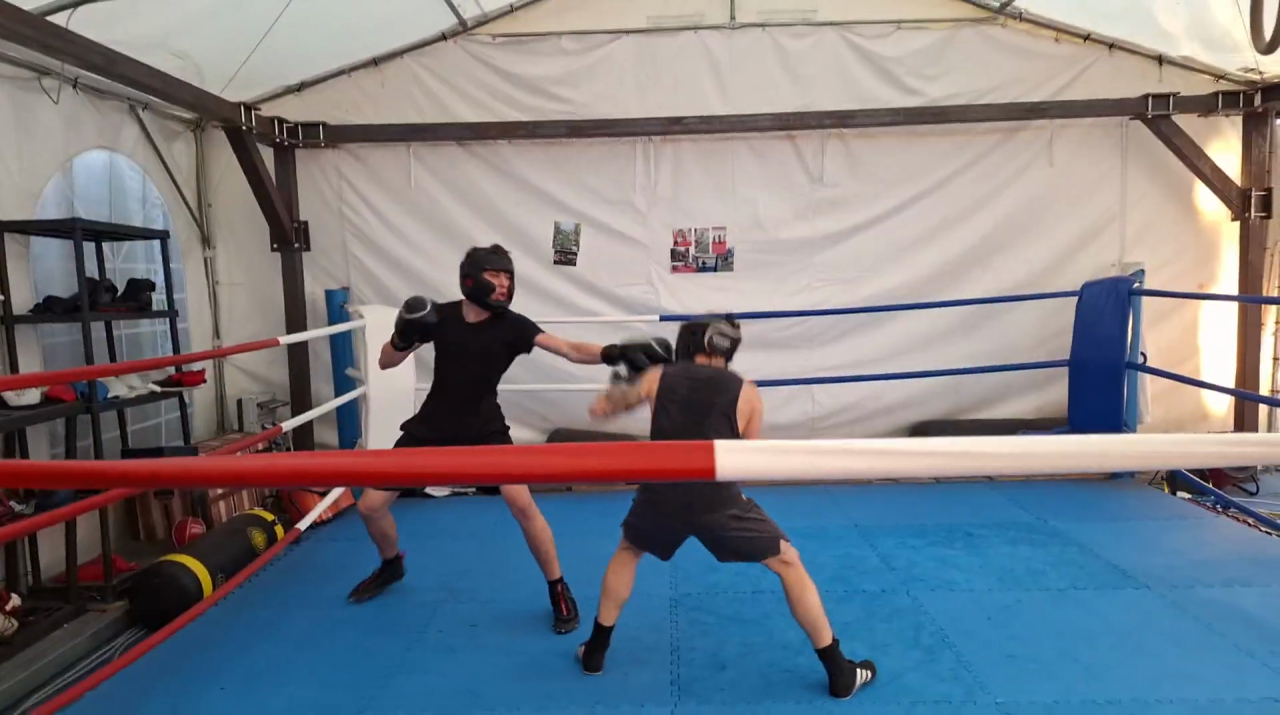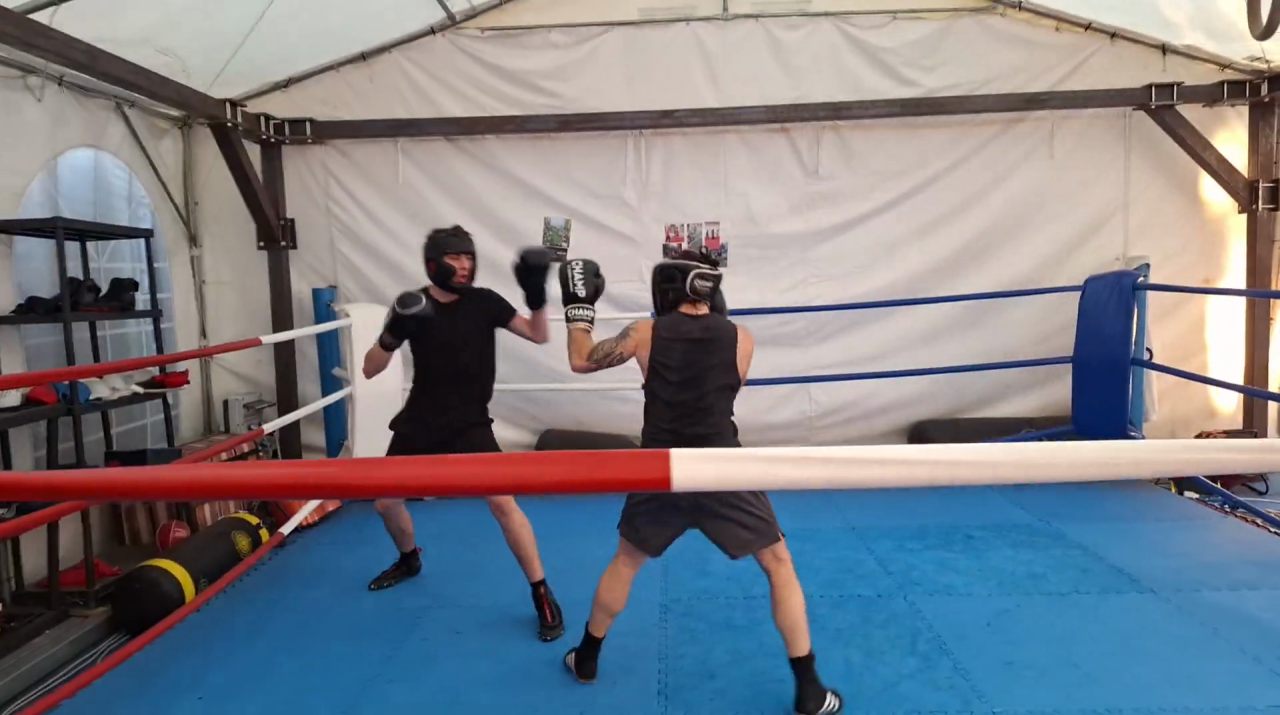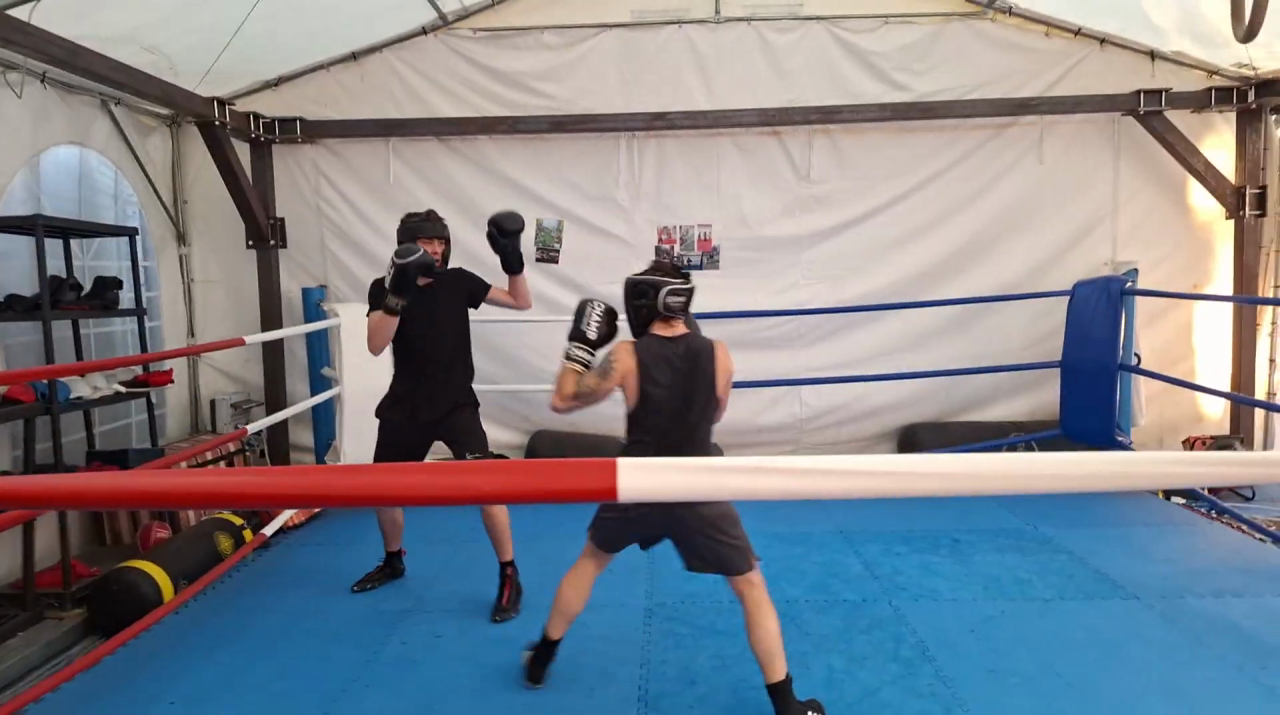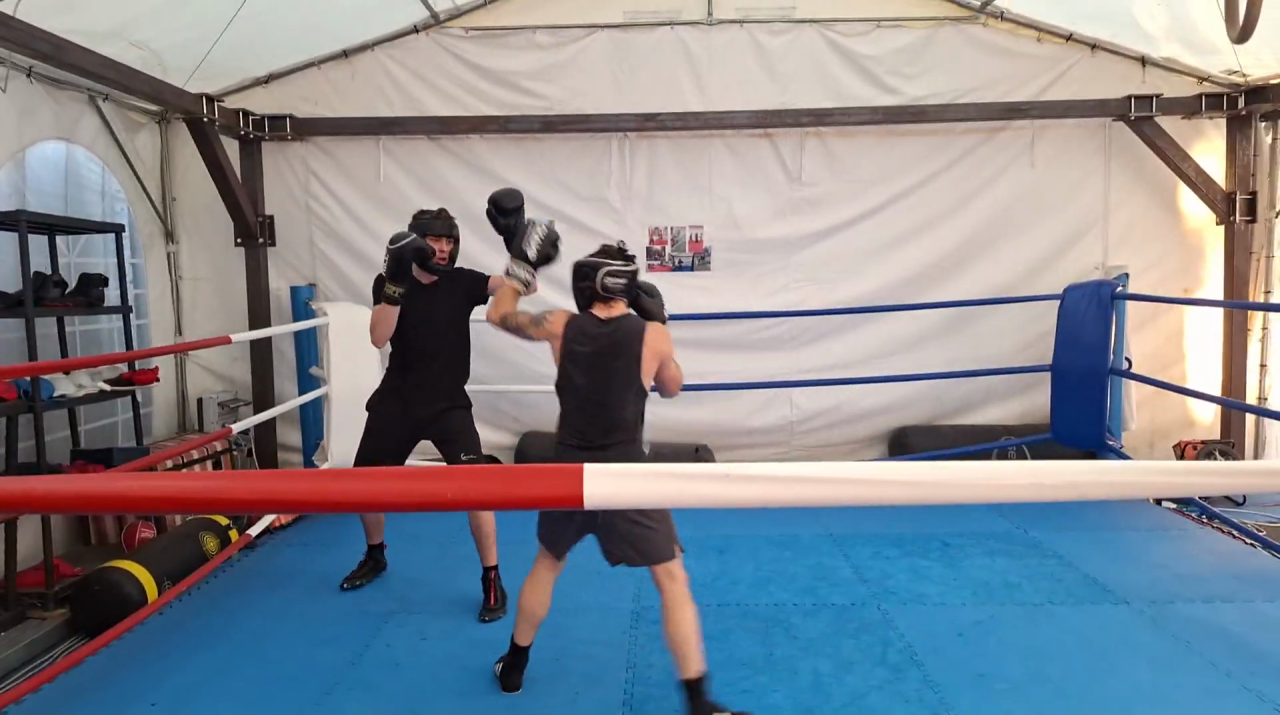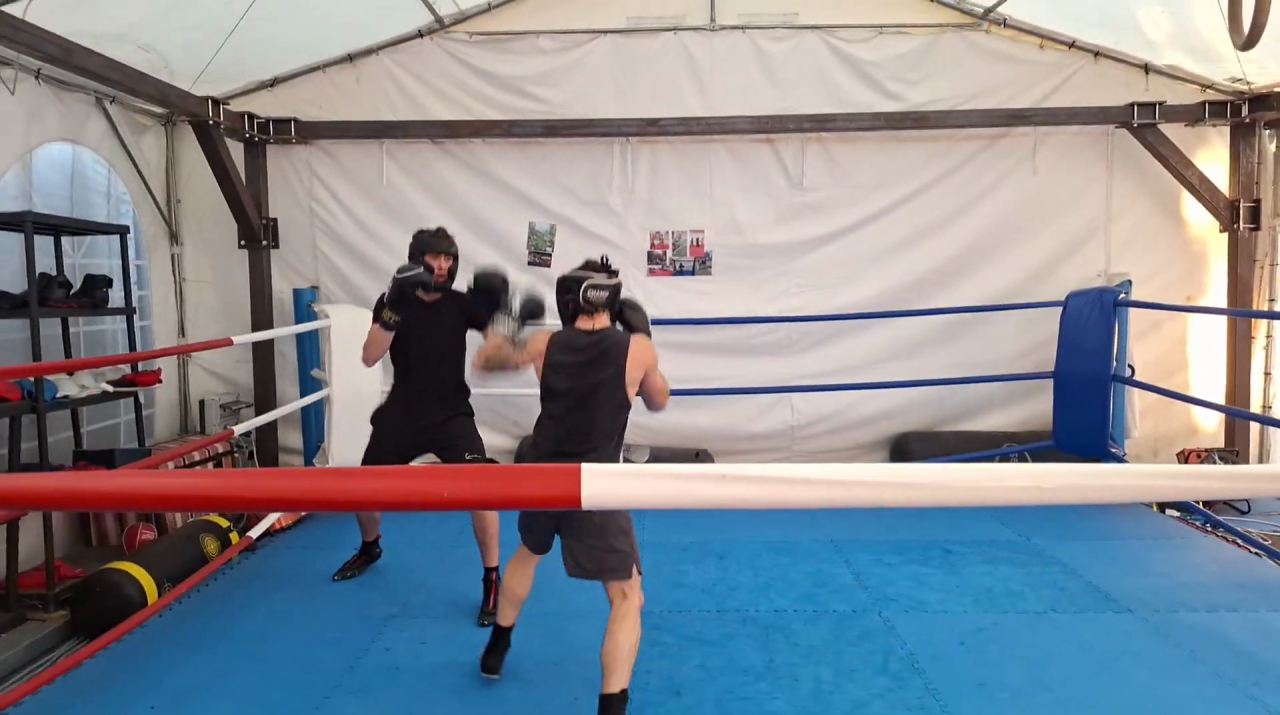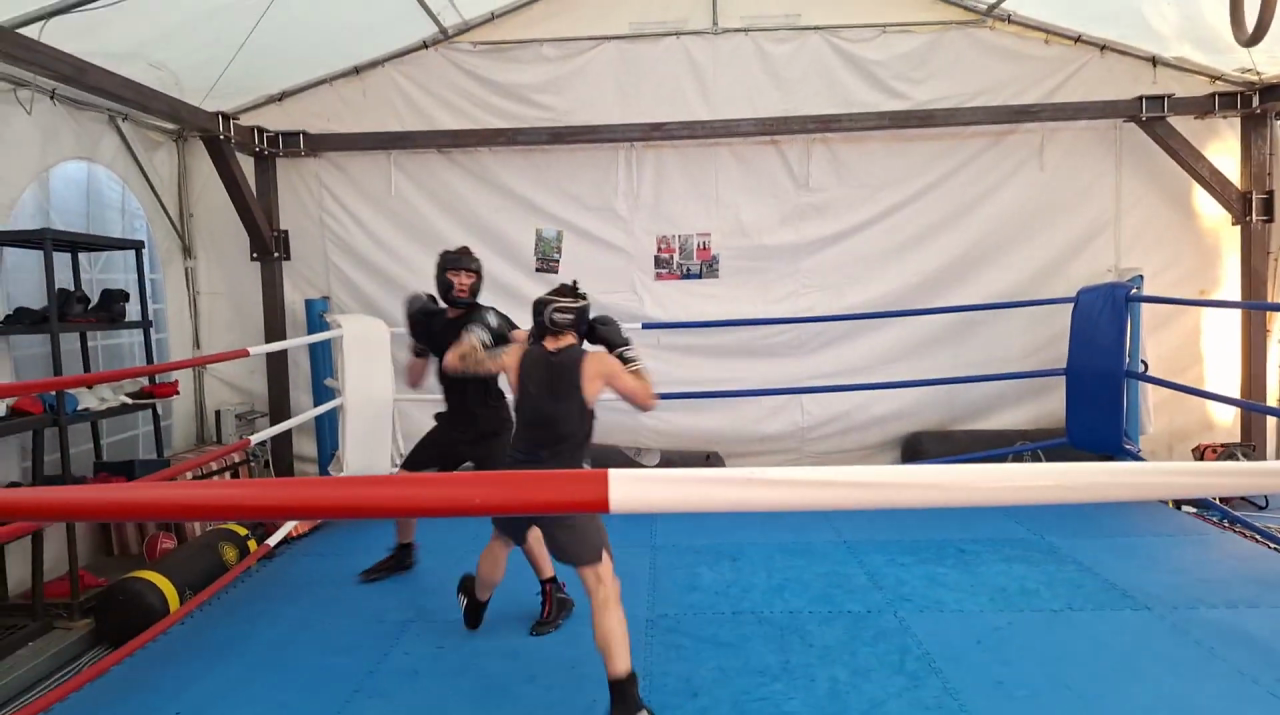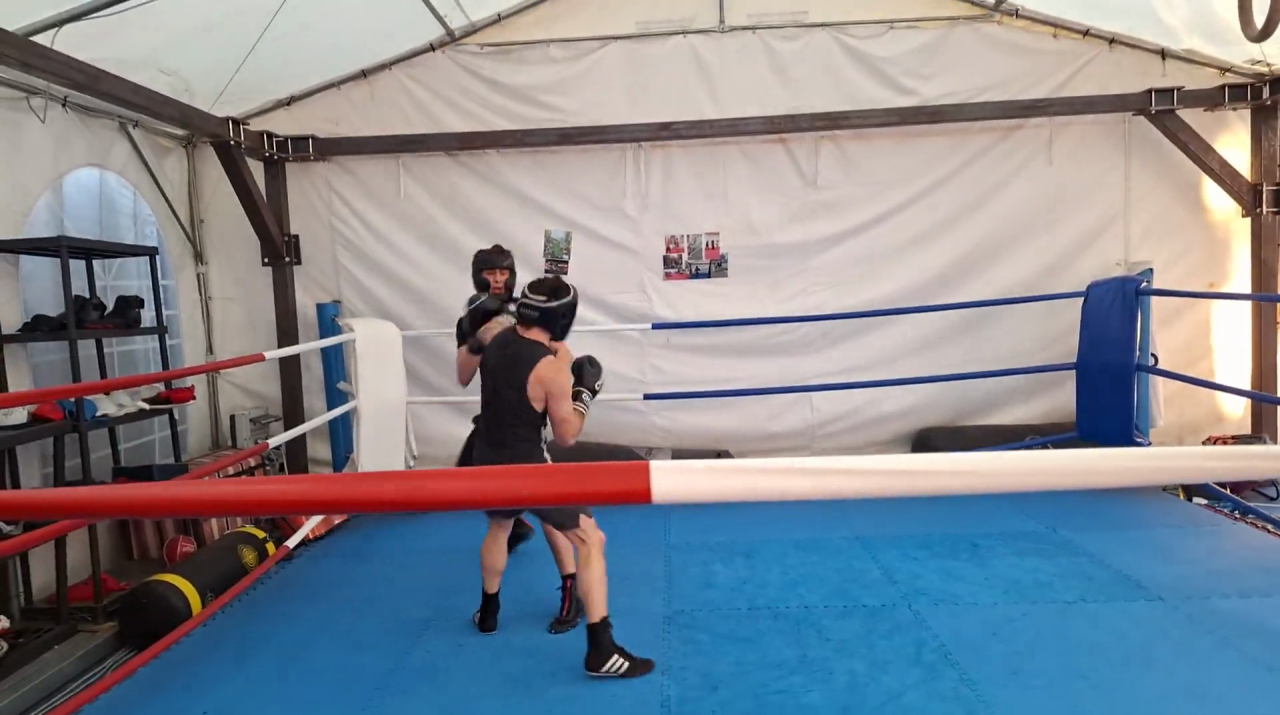
dt=0.2s
person 1, frame 1
left shoulder: (661, 376)
right shoulder: (746, 392)
left elbow: (600, 409)
left wrist: (624, 386)
left hip: (659, 494)
right hip: (715, 499)
left knee: (629, 552)
right knee: (789, 565)
left ankle: (596, 650)
right ankle: (839, 670)
person 1, frame 2
left shoulder: (646, 331)
right shoulder: (740, 338)
left elbow: (581, 361)
left wrist: (577, 306)
left knee: (626, 561)
right knee: (779, 566)
left ankle: (587, 656)
person 1, frame 3
left shoulder: (627, 357)
right shoulder: (717, 355)
left elbow: (562, 402)
left wrist: (581, 344)
right hip: (698, 494)
left knee: (589, 561)
right knee: (751, 591)
left ankle: (542, 658)
person 1, frame 4
left shoulder: (561, 325)
right shoulder: (654, 335)
left elbow: (499, 314)
right elbow: (670, 387)
left wrist: (519, 260)
left knee: (545, 565)
right knee: (673, 582)
left ankle: (514, 666)
person 1, frame 5
left shoulder: (545, 343)
right shoulder: (633, 347)
left elbow: (487, 361)
right elbow: (657, 400)
left wrist: (505, 330)
left knee: (527, 557)
right knee: (627, 600)
left ankle: (496, 650)
person 1, frame 6
left shoulder: (518, 355)
right shoulder: (597, 363)
left elbow: (452, 362)
right elbow: (647, 401)
left wrist: (477, 335)
right wrist: (625, 349)
left knee: (502, 541)
right knee: (604, 589)
left ankle: (475, 607)
person 1, frame 7
left shoulder: (500, 337)
right shoulder: (556, 369)
right elbow: (567, 436)
right wrist: (584, 392)
left hip: (487, 458)
right hip: (525, 465)
left knee: (500, 527)
right knee: (589, 542)
left ankle: (488, 611)
right ankle: (601, 649)
person 2, frame 1
left shoulder: (512, 325)
right shoulder: (441, 316)
left elbow: (568, 349)
right elbow: (386, 363)
left wrist: (617, 351)
right wrist: (402, 338)
left hip: (483, 428)
right hip: (433, 425)
left knee: (520, 503)
right knee: (370, 504)
left ankle: (558, 590)
right ankle: (391, 565)
person 2, frame 2
left shoulder: (484, 302)
right shoulder: (407, 307)
left elbow: (539, 335)
right elbow: (371, 370)
left wrist: (536, 295)
right wrist: (391, 335)
left hip: (470, 422)
right hip: (419, 422)
left knee: (501, 500)
right knee: (386, 501)
left ankle: (542, 594)
right ankle: (409, 559)
person 2, frame 3
left shoulder: (459, 282)
right shoulder: (384, 288)
left elbow: (521, 302)
right elbow: (376, 346)
left wrist: (512, 258)
right wrist: (398, 292)
left hip: (457, 404)
right hip: (406, 407)
left ankle: (508, 576)
right ankle: (393, 561)
person 2, frame 4
left shoulder: (462, 282)
right shoulder: (388, 282)
right elbow: (380, 338)
right wrist: (397, 280)
left hip: (448, 404)
right hip: (396, 402)
left ankle: (492, 579)
right ankle: (374, 557)
person 2, frame 5
left shoulder: (464, 303)
right shoulder: (393, 303)
right elbow: (370, 357)
left wrist: (501, 305)
right wrist: (394, 306)
left hip: (451, 415)
right hip: (402, 413)
left ankle: (493, 580)
right ankle: (369, 549)
person 2, frame 6
left shoulder: (488, 317)
right shoulder: (432, 321)
right elbow: (413, 381)
left wrist: (499, 334)
right wrist: (420, 339)
left hip: (491, 427)
right hip: (453, 424)
left ankle: (554, 592)
right ankle: (403, 553)
person 2, frame 7
left shoulder: (521, 314)
right shoulder: (469, 323)
right elbow: (464, 378)
right wrist: (474, 337)
left ankle: (571, 588)
right ankle: (516, 527)
